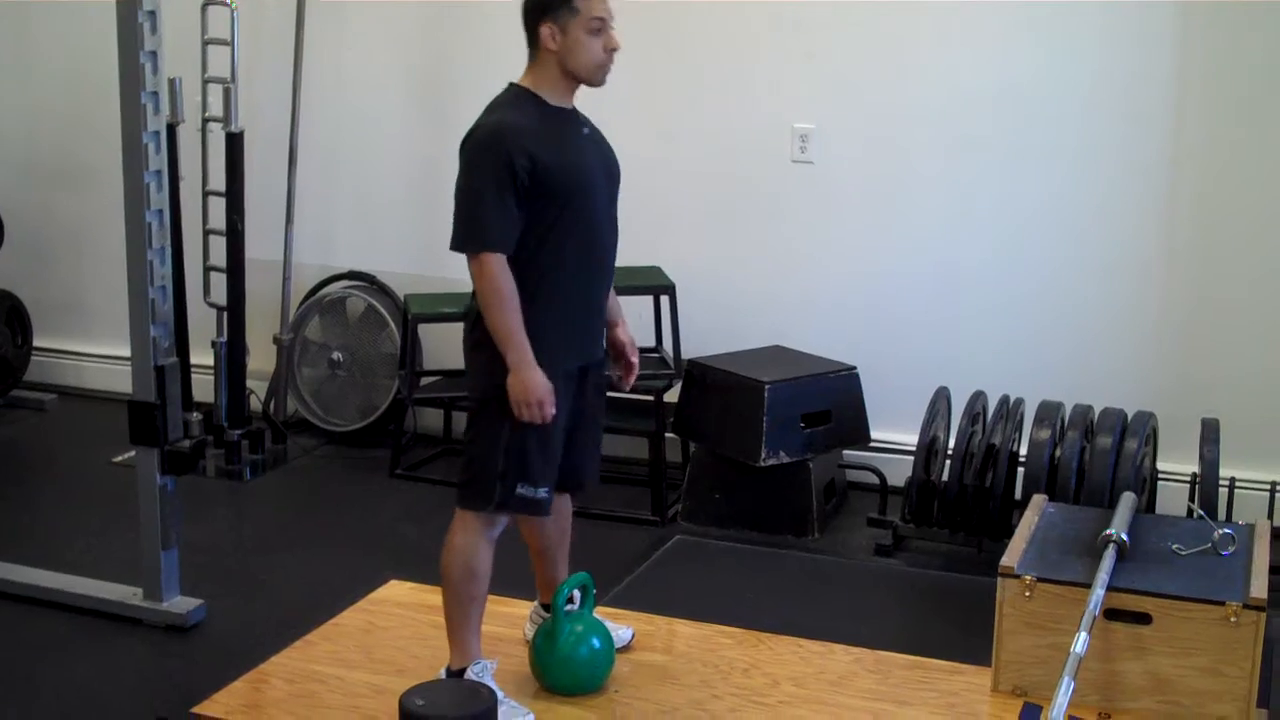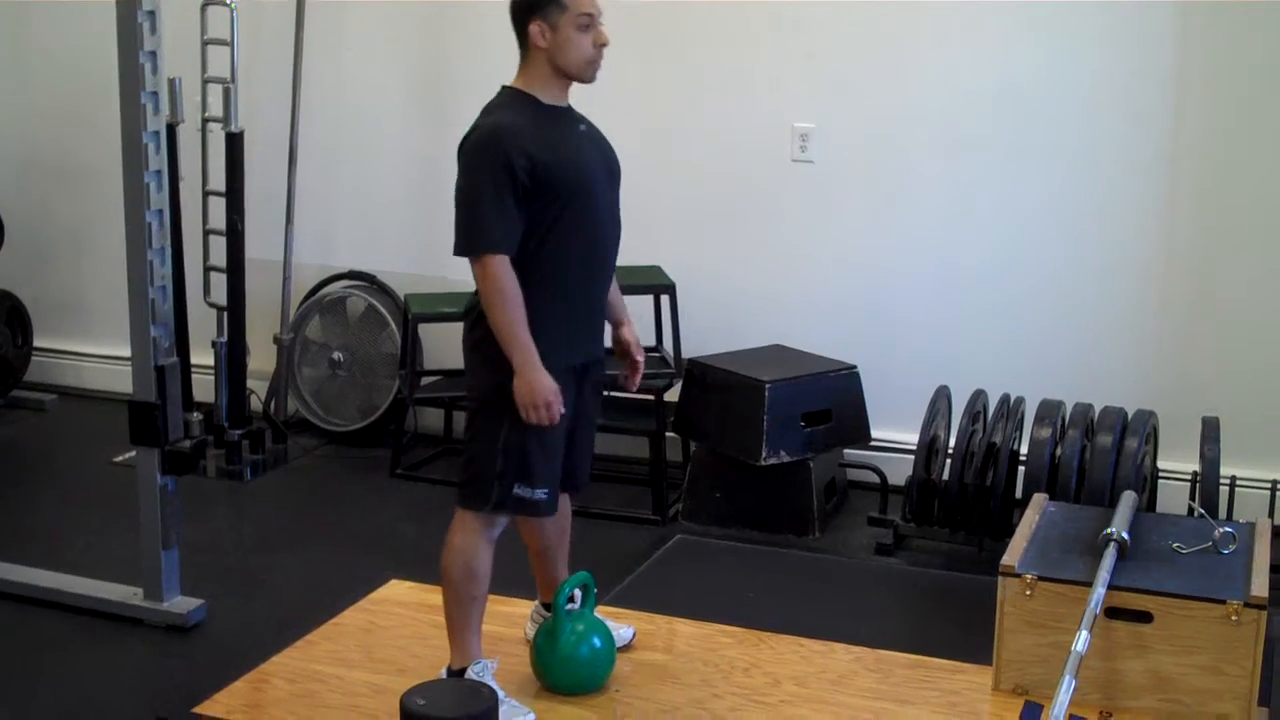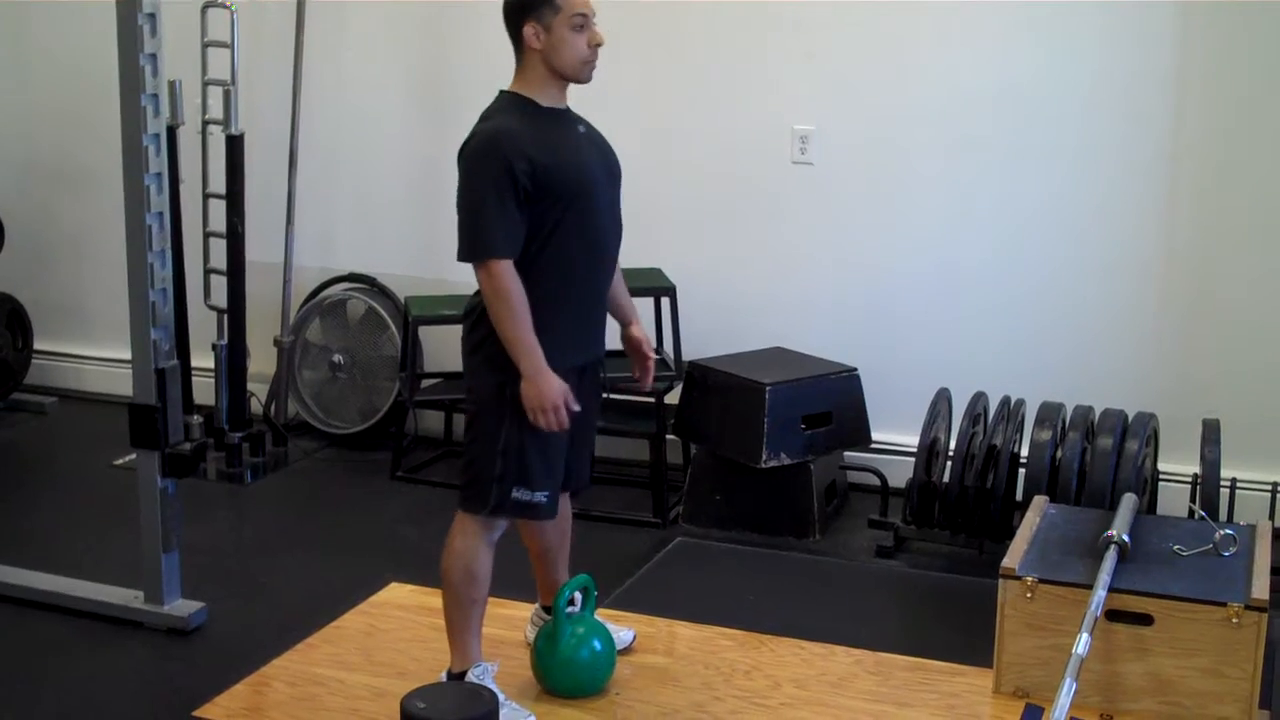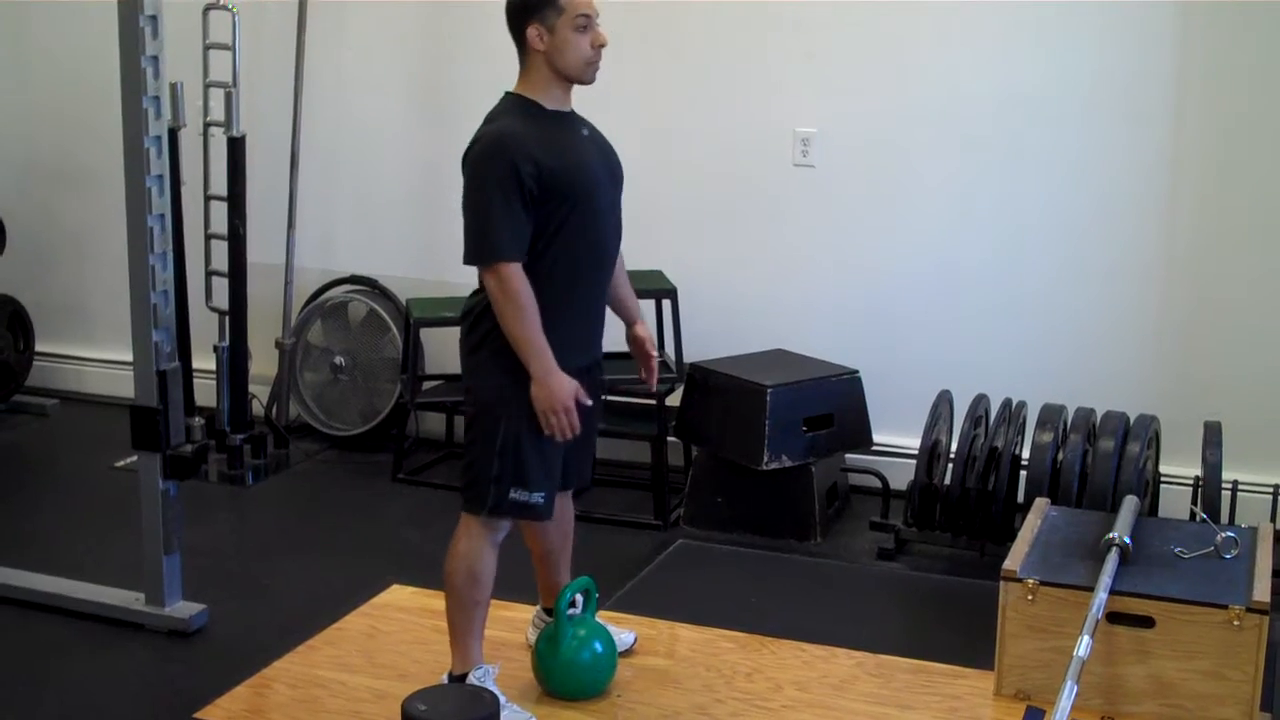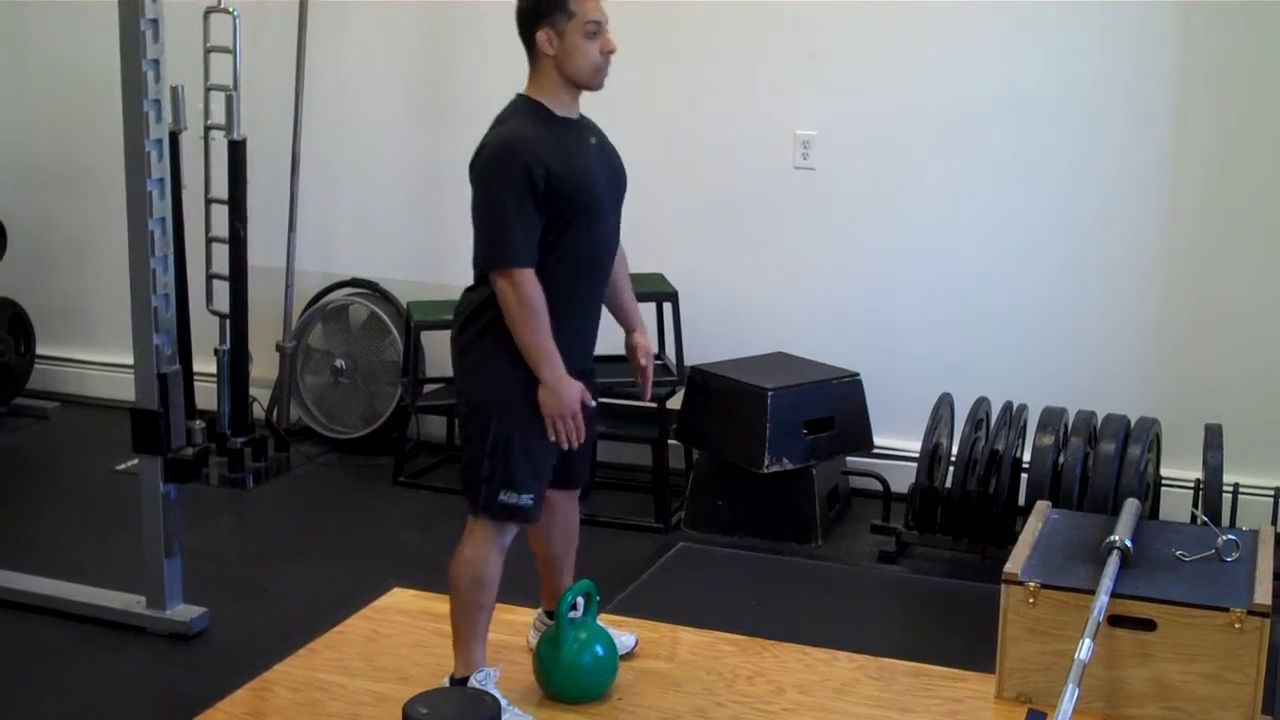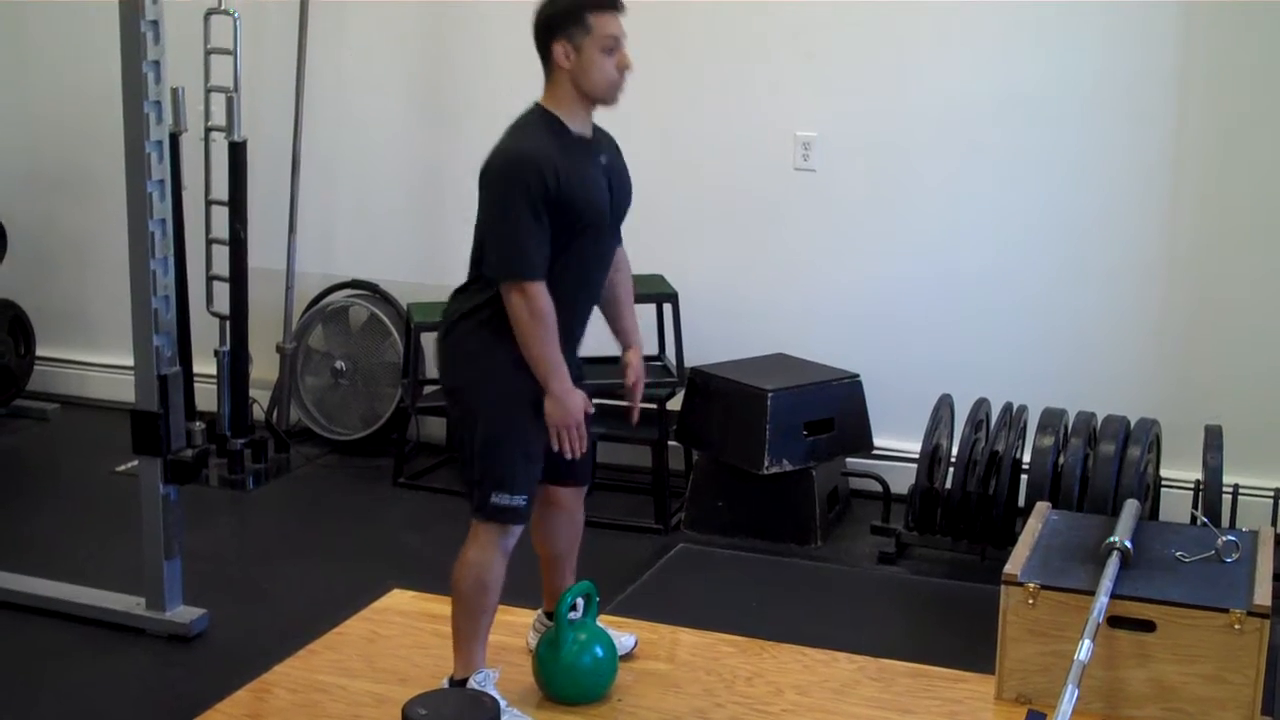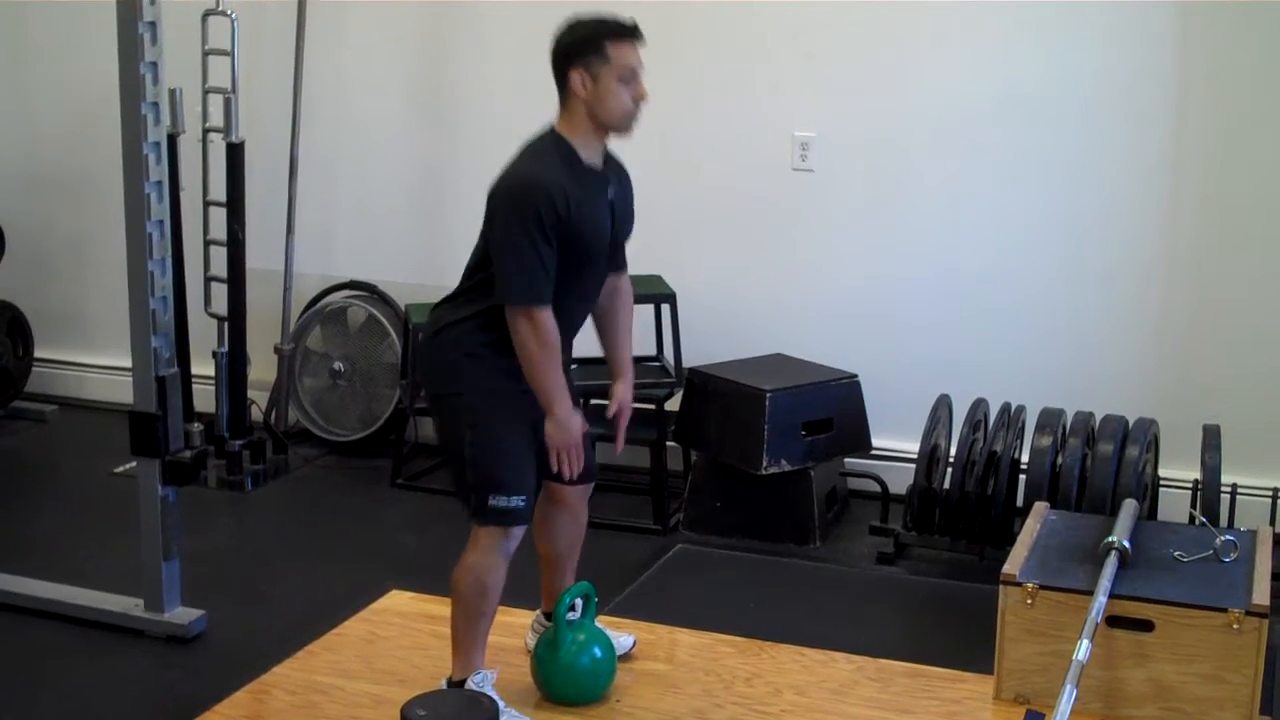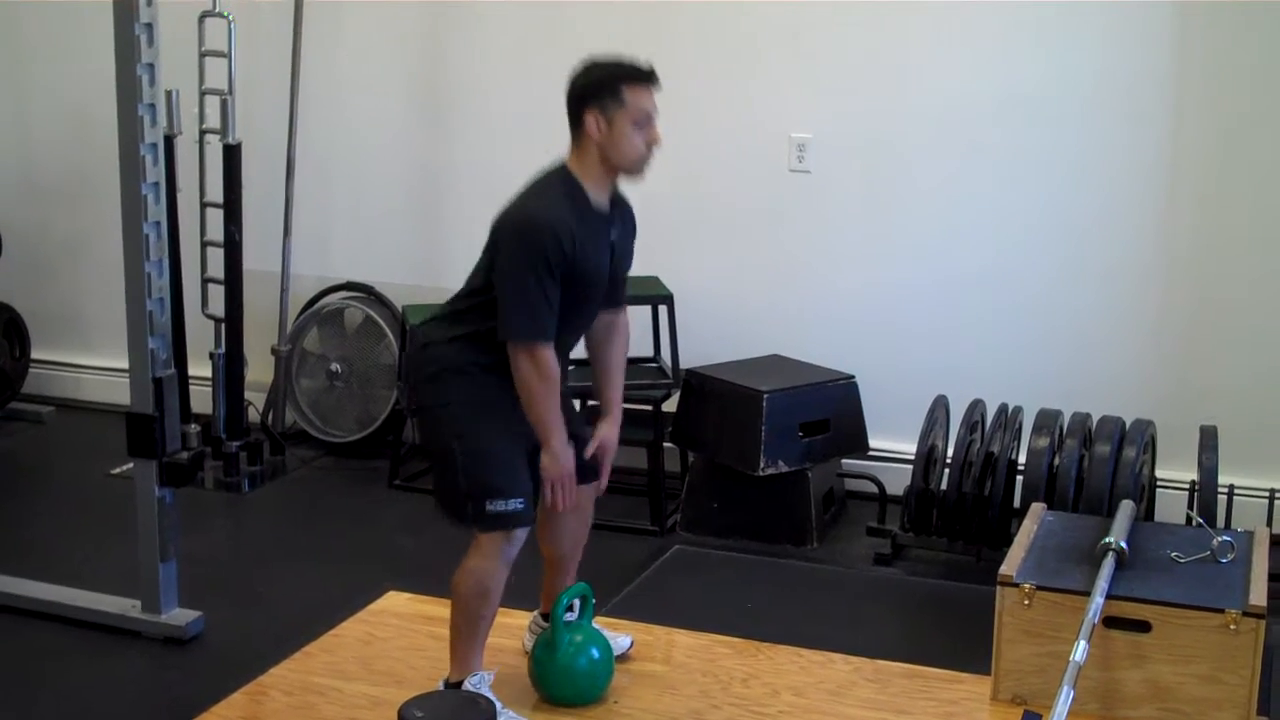
dt=0.1s
person 1, frame 1
left shoulder: (578, 126)
right shoulder: (504, 134)
right elbow: (487, 258)
left wrist: (614, 323)
right wrist: (520, 364)
left hip: (578, 352)
right hip: (526, 359)
left knee: (553, 489)
right knee: (487, 508)
left ankle: (554, 611)
person 1, frame 2
left shoulder: (577, 127)
right shoulder: (501, 136)
right elbow: (489, 261)
left wrist: (620, 321)
right wrist: (525, 367)
left hip: (577, 351)
right hip: (526, 358)
left knee: (553, 489)
right knee: (486, 509)
left ankle: (555, 609)
person 1, frame 3
left shoulder: (575, 127)
right shoulder: (501, 140)
right elbow: (494, 267)
left wrist: (629, 319)
right wrist: (533, 371)
left hip: (577, 352)
right hip: (525, 362)
left knee: (554, 491)
right knee: (487, 512)
left ankle: (556, 613)
person 1, frame 4
left shoulder: (578, 130)
right shoulder: (505, 143)
right elbow: (501, 271)
left wrist: (635, 320)
right wrist: (543, 373)
left hip: (575, 352)
right hip: (520, 360)
left knee: (556, 491)
right knee: (492, 513)
left ankle: (556, 617)
person 1, frame 5
left shoulder: (588, 135)
right shoulder: (514, 146)
left elbow: (604, 245)
right elbow: (512, 274)
left wrist: (634, 327)
right wrist: (551, 377)
left hip: (567, 353)
right hip: (512, 360)
left knee: (561, 490)
right knee: (498, 516)
left ankle: (557, 618)
person 1, frame 6
left shoulder: (603, 150)
right shoulder: (524, 159)
left elbow: (610, 256)
right elbow: (522, 289)
left wrist: (631, 346)
right wrist: (558, 389)
left hip: (551, 351)
right hip: (494, 354)
left knee: (564, 485)
right knee: (502, 518)
left ankle: (557, 620)
person 1, frame 7
left shoulder: (611, 177)
right shoulder: (534, 185)
left elbow: (613, 279)
right elbow: (529, 312)
left wrist: (623, 374)
right wrist: (559, 411)
left hip: (538, 363)
right hip: (478, 360)
left knee: (571, 486)
right knee: (502, 521)
left ankle: (556, 620)
person 1, frame 8
left shoulder: (616, 214)
right shoulder: (540, 221)
left elbow: (610, 317)
right elbow: (532, 352)
left wrist: (610, 415)
right wrist: (553, 446)
left hip: (515, 372)
right hip: (457, 372)
left knee: (584, 480)
right knee: (507, 524)
left ankle: (552, 622)
